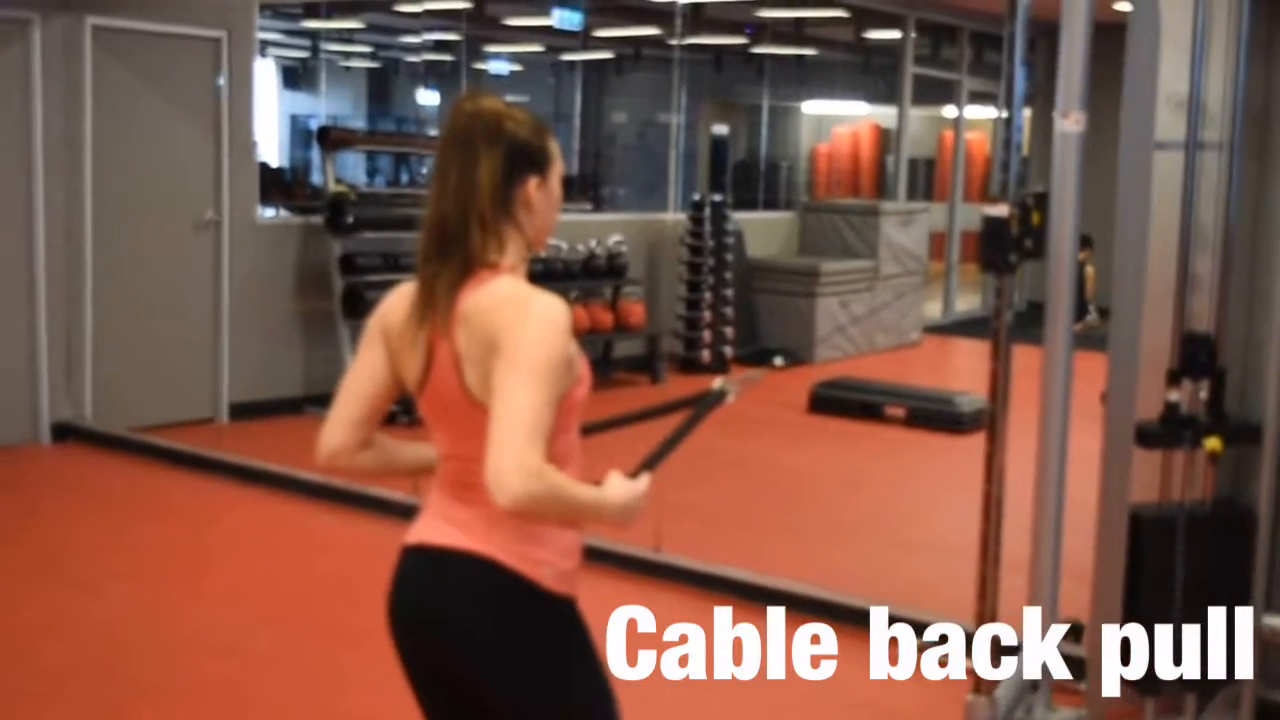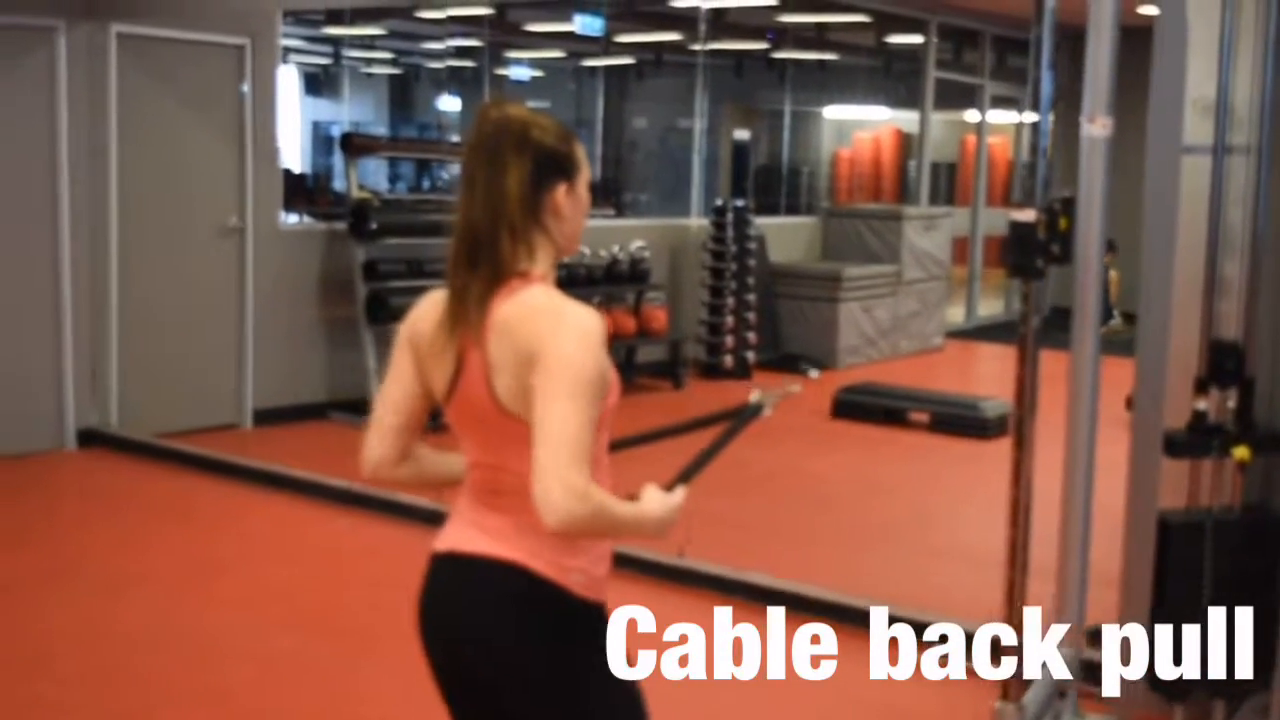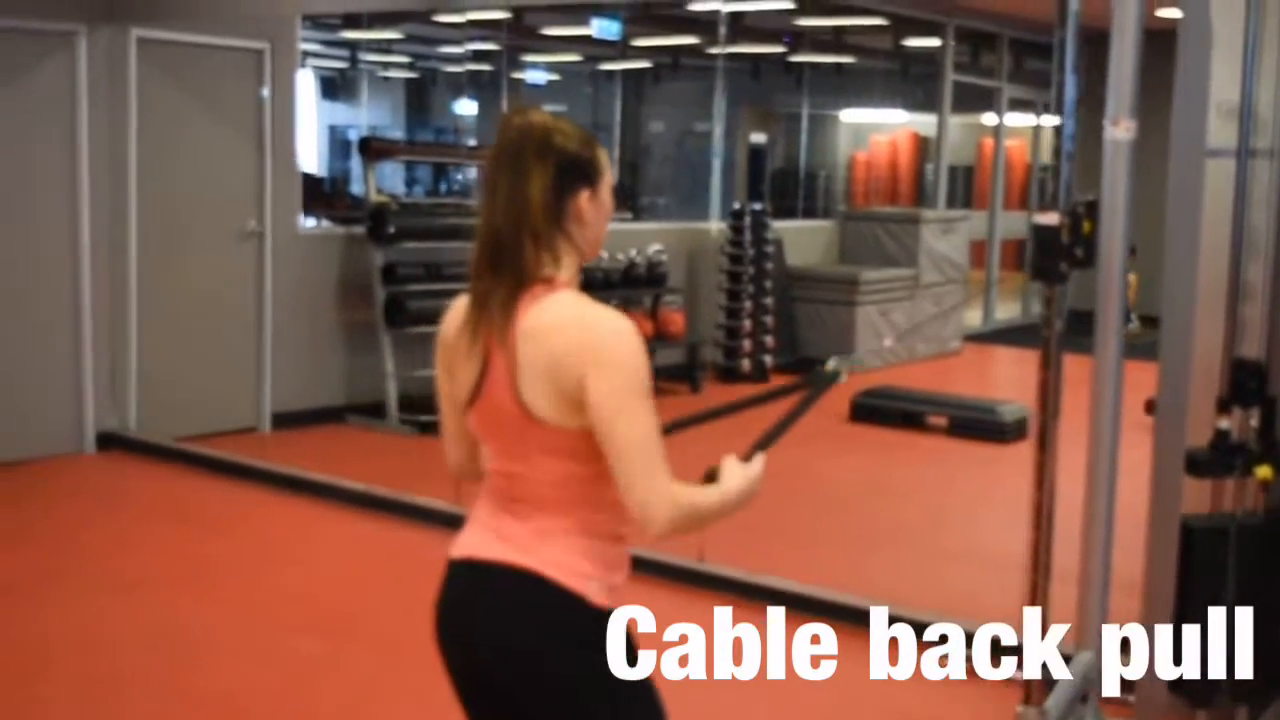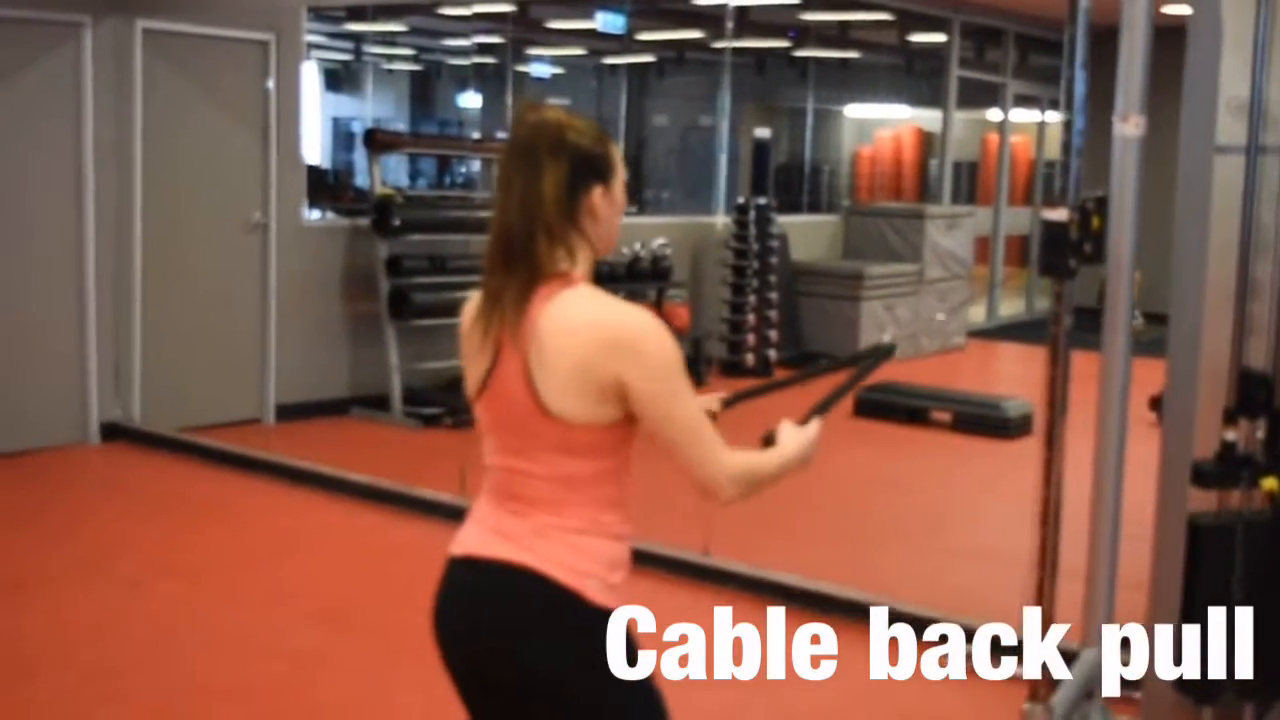
dt=0.2s
person 1, frame 1
left shoulder: (403, 308)
right shoulder: (533, 313)
left elbow: (339, 447)
right elbow: (516, 484)
right wrist: (610, 502)
left hip: (420, 586)
right hip: (510, 598)
person 1, frame 2
left shoulder: (431, 317)
right shoulder: (565, 325)
left elbow: (381, 460)
right elbow: (563, 504)
right wrist: (648, 515)
left hip: (449, 593)
right hip: (539, 606)
person 1, frame 3
left shoulder: (462, 322)
right shoulder: (598, 332)
right elbow: (657, 511)
right wrist: (733, 489)
left hip: (465, 602)
right hip: (555, 613)
person 1, frame 4
left shoulder: (480, 314)
right shoulder: (623, 330)
right elbow: (721, 479)
left wrist: (664, 411)
right wrist: (789, 450)
left hip: (466, 595)
right hip: (555, 609)
